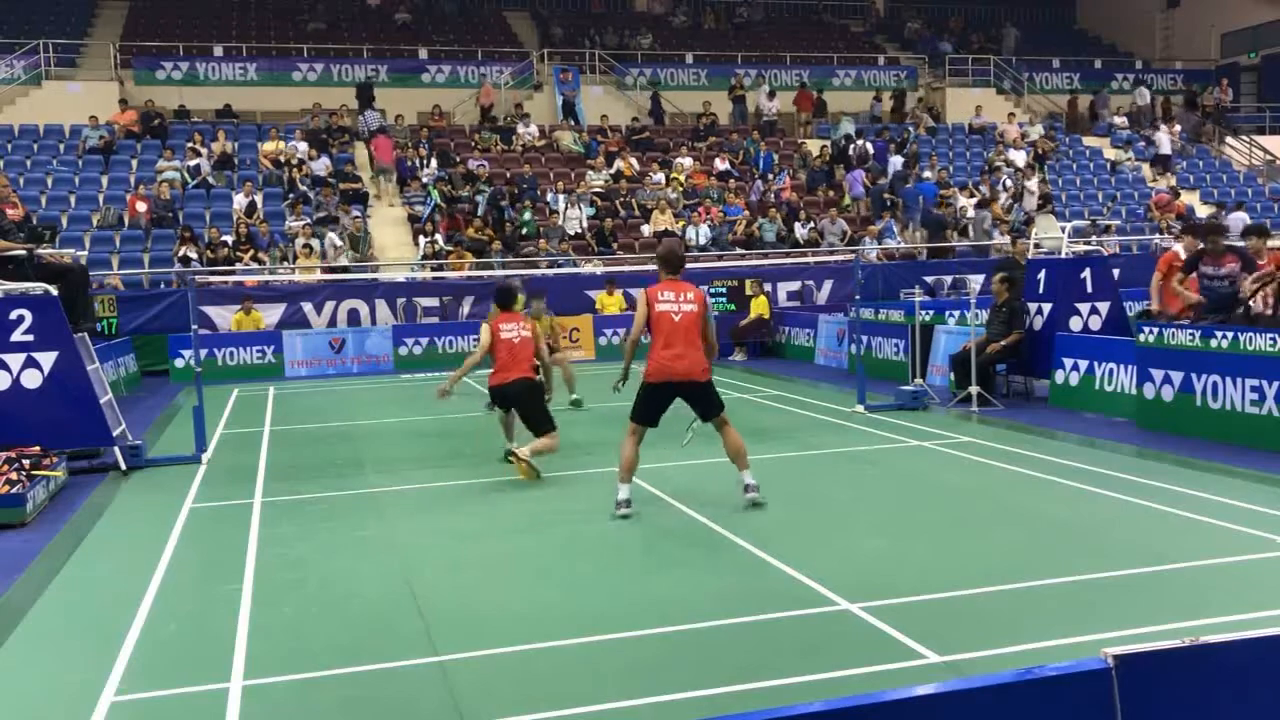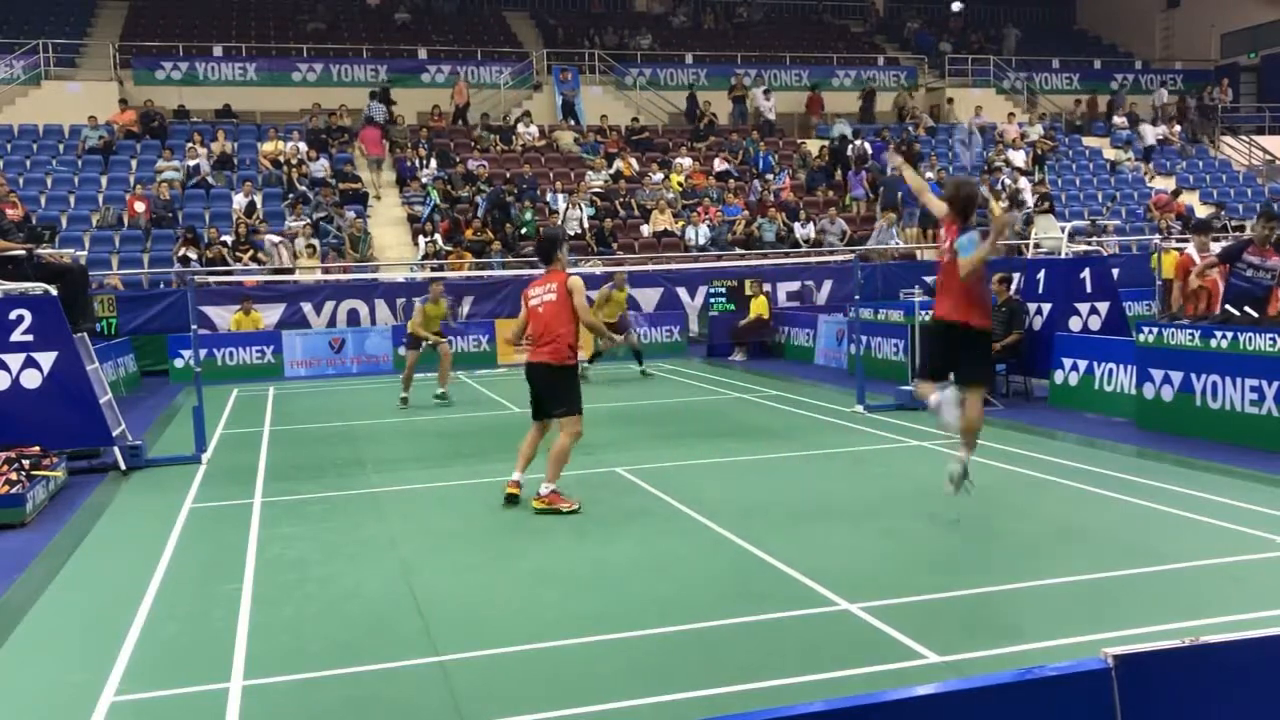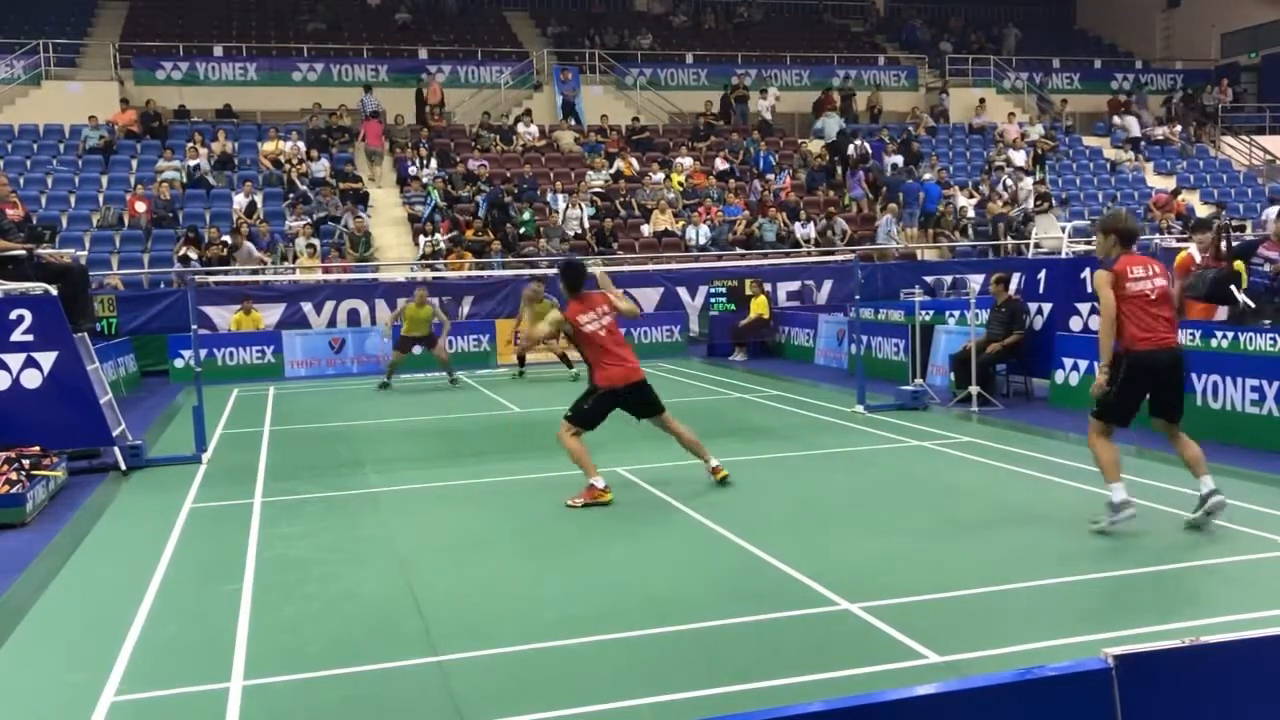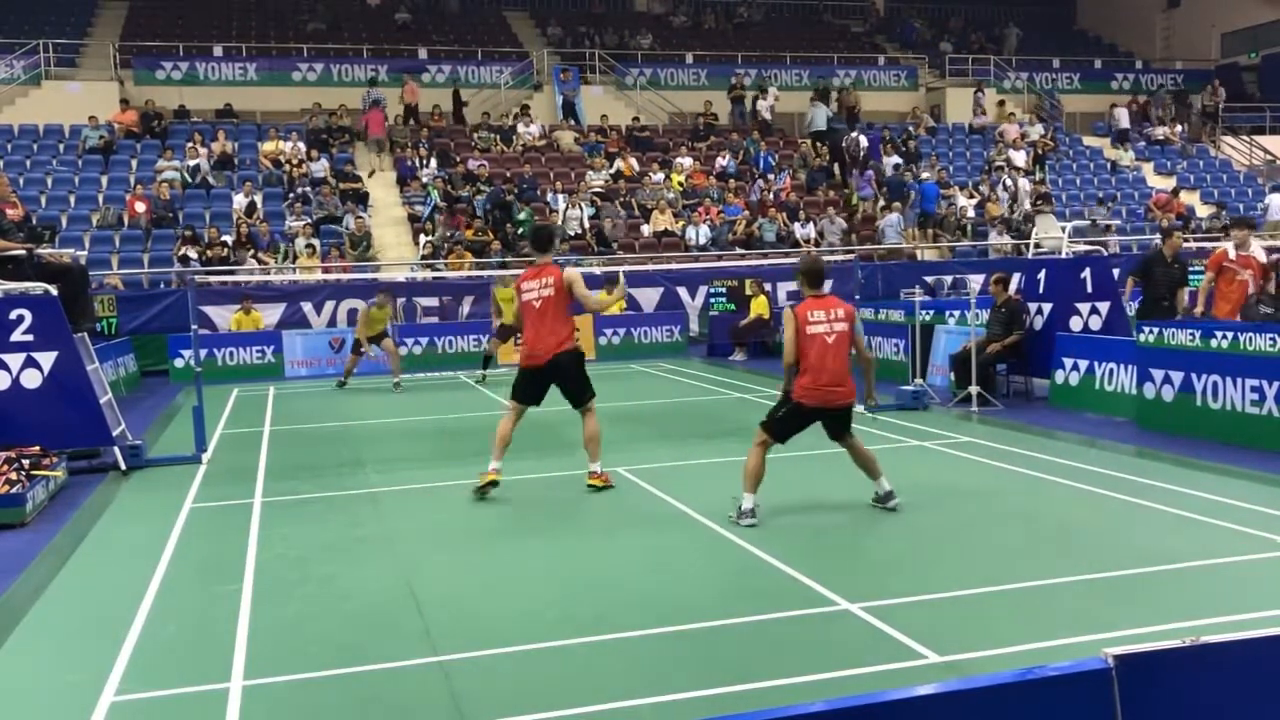
dt=1s
person 1, frame 1
left shoulder: (648, 294)
right shoulder: (700, 295)
left elbow: (634, 335)
right elbow: (711, 342)
left wrist: (624, 371)
right wrist: (707, 369)
left hip: (659, 374)
right hip: (695, 373)
left knee: (633, 434)
right knee: (724, 425)
left ankle: (623, 497)
right ankle: (749, 484)
person 1, frame 2
left shoulder: (948, 220)
right shoulder: (969, 235)
left elbow: (923, 193)
right elbow: (965, 270)
left wrist: (901, 165)
right wrist: (994, 238)
left hip: (942, 322)
right hip: (970, 323)
left knee: (925, 385)
right knee: (974, 396)
left ankle: (941, 399)
right ankle: (963, 460)
person 1, frame 3
left shoulder: (1105, 271)
right shoulder: (1156, 266)
left elbow: (1109, 317)
right elbow: (1173, 308)
left wrist: (1103, 368)
left hip: (1137, 357)
right hip: (1171, 354)
left knee: (1099, 431)
right knee: (1172, 432)
left ankle: (1119, 500)
right ankle: (1209, 491)
person 1, frame 4
left shoulder: (793, 312)
right shoulder: (847, 309)
left elbow: (789, 359)
right elbow: (864, 355)
left wrist: (786, 387)
right wrist: (871, 391)
left hip: (805, 396)
right hip: (842, 395)
left knee: (760, 443)
right knee: (848, 442)
left ankle: (747, 507)
right ankle: (885, 492)
person 2, frame 1
left shoulder: (489, 326)
right shoulder: (530, 324)
left elbow: (478, 355)
right elbow: (545, 361)
left wrist: (451, 381)
right wrist: (548, 388)
left hip: (498, 388)
right hip: (526, 384)
left knee: (506, 407)
right knee: (551, 441)
left ankle: (512, 449)
right ankle: (525, 452)
person 2, frame 2
left shoulder: (530, 290)
right shoulder: (572, 281)
left elbow: (517, 335)
right elbow: (587, 320)
left wrist: (517, 338)
right wrist: (612, 337)
left hip: (534, 365)
right hip: (559, 363)
left knee: (539, 426)
right knee: (572, 429)
left ankle: (514, 483)
right ankle: (546, 493)
person 2, frame 3
left shoulder: (562, 316)
right shoulder: (603, 298)
left elbow: (529, 342)
right elbow: (634, 311)
right wrist: (611, 288)
left hip: (606, 384)
right hip: (634, 376)
left knee: (567, 432)
right knee: (667, 422)
left ankle: (598, 487)
right ankle: (714, 466)
person 2, frame 4
left shoulder: (522, 280)
right shoulder: (567, 274)
right elbow: (593, 305)
right wrist: (618, 293)
left hip: (532, 358)
right hip: (565, 354)
left knee: (512, 413)
right knee: (588, 411)
left ankle: (492, 471)
right ankle: (595, 472)
